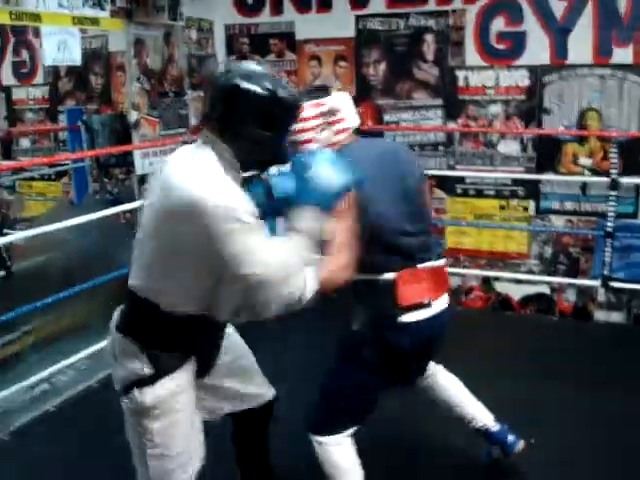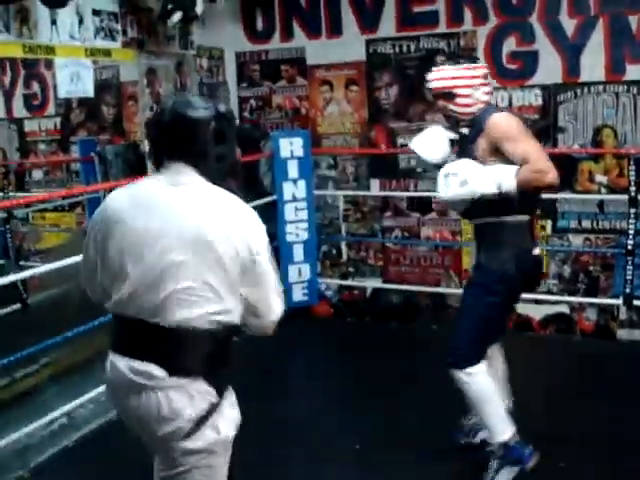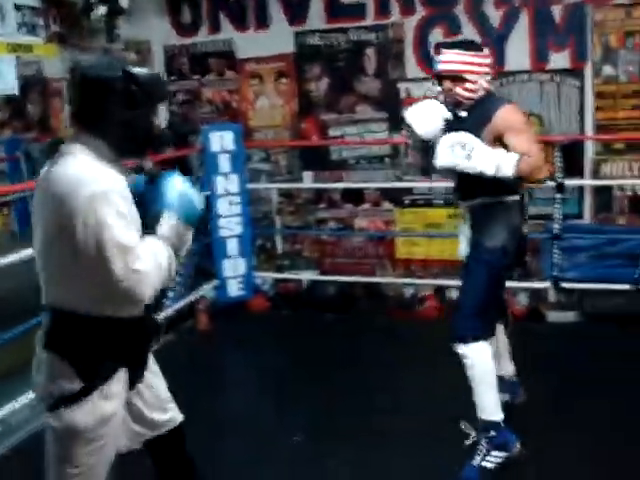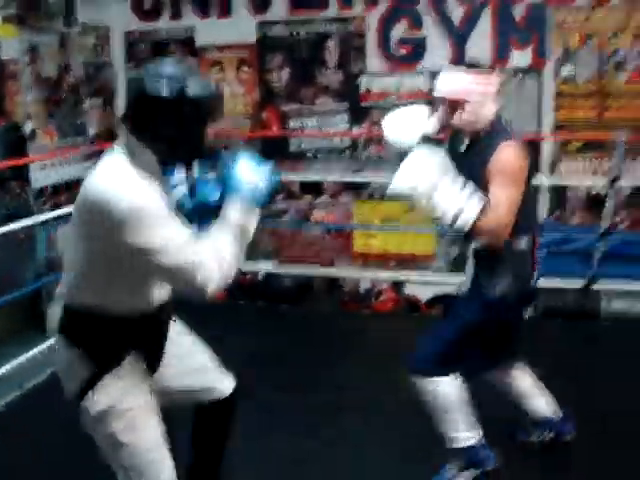
dt=0.5s
person 1, frame 1
right shoulder: (395, 154)
left hip: (391, 314)
right hip: (431, 301)
left knee: (326, 427)
right knee: (416, 368)
right ankle: (496, 431)
person 1, frame 2
left shoulder: (499, 123)
right shoulder: (465, 134)
left elbow: (546, 174)
right elbow: (457, 194)
left wrist: (487, 179)
right wrist: (435, 164)
left hip: (507, 252)
right hip: (495, 248)
left knee: (463, 356)
right knee: (481, 336)
right ankle: (495, 416)
person 1, frame 3
left shoulder: (502, 114)
right shoulder: (456, 113)
left elbow: (536, 168)
right elbow: (440, 163)
left wrist: (480, 155)
right wrist: (429, 137)
left hip: (499, 228)
right hip: (479, 224)
left knee: (468, 330)
right knee: (483, 308)
left ankle: (496, 435)
right ankle: (505, 381)
person 1, frame 4
left shoulder: (505, 152)
right shoulder: (460, 141)
left elbow: (497, 230)
right elbow: (429, 180)
left wrist: (440, 191)
right wrist: (418, 150)
left hip: (502, 276)
right hip: (492, 272)
left knee: (429, 363)
right knee: (491, 358)
right ankle: (550, 419)
person 2, frame 1
left shoulder: (188, 162)
right shoulder: (212, 197)
right elbow: (277, 292)
right wrist: (310, 214)
left hip: (203, 333)
right hip: (156, 354)
left knee: (256, 405)
person 2, frame 2
left shoulder: (116, 205)
right shoulder: (236, 216)
left elbow: (96, 286)
right elbow: (265, 317)
left hip: (126, 370)
right hip: (185, 385)
person 2, frame 3
left shoulder: (67, 168)
right shoulder: (91, 182)
right elbow: (139, 283)
left wrist: (140, 200)
right wrist: (173, 217)
left hip: (121, 350)
right hip: (86, 365)
left knee: (168, 432)
person 2, frame 4
left shoulder: (131, 165)
right shoulder: (122, 194)
left elbow: (167, 237)
right elbow: (205, 274)
left wrist: (223, 202)
right wrist: (243, 202)
left hip: (142, 327)
right hip: (102, 350)
left knee: (220, 394)
